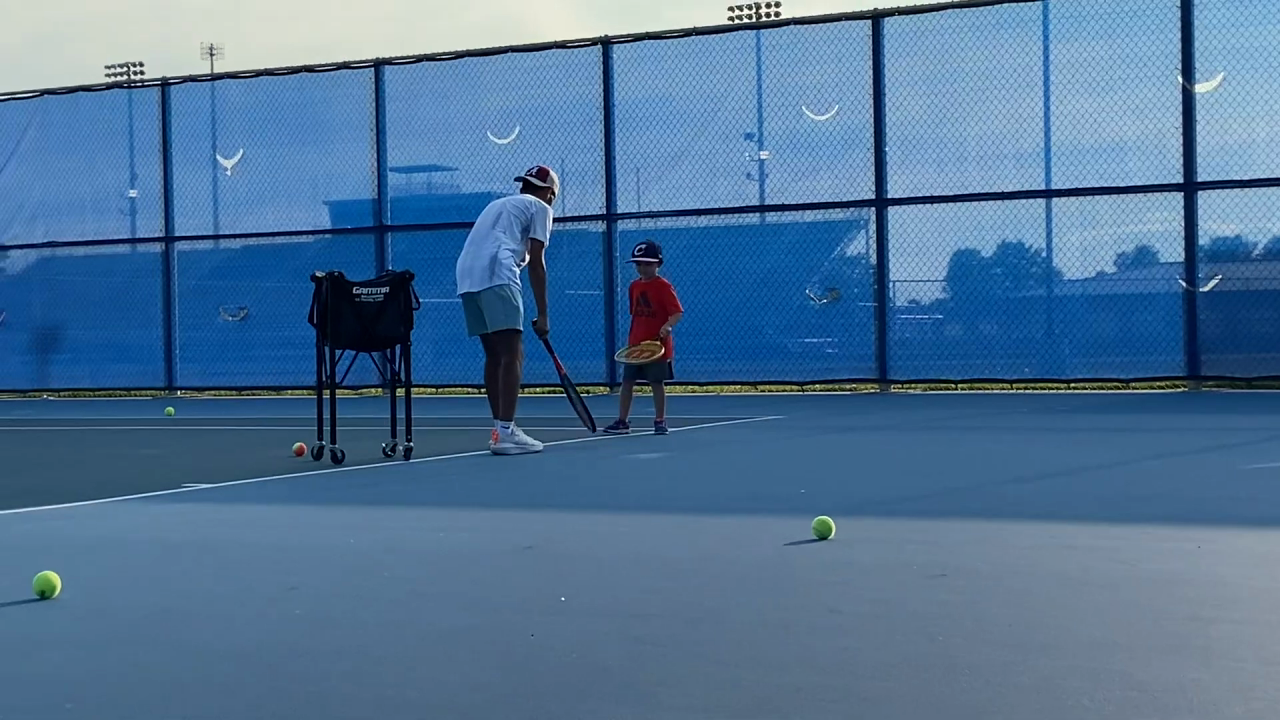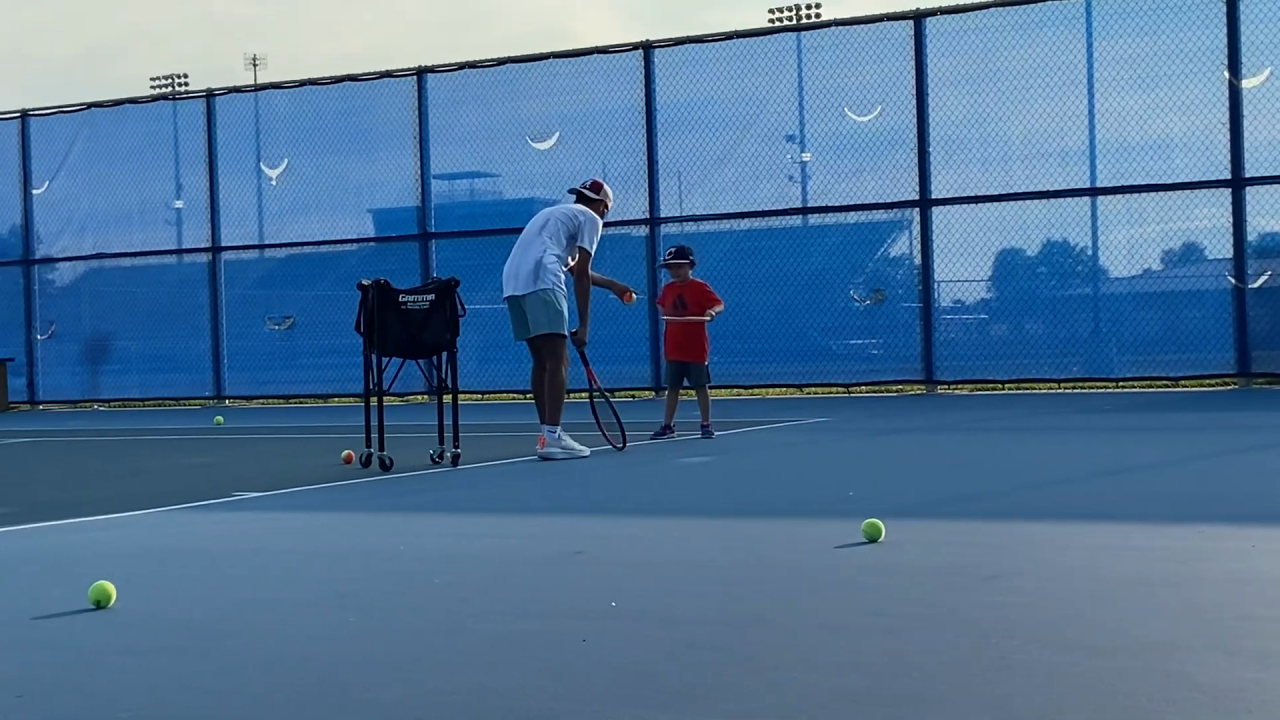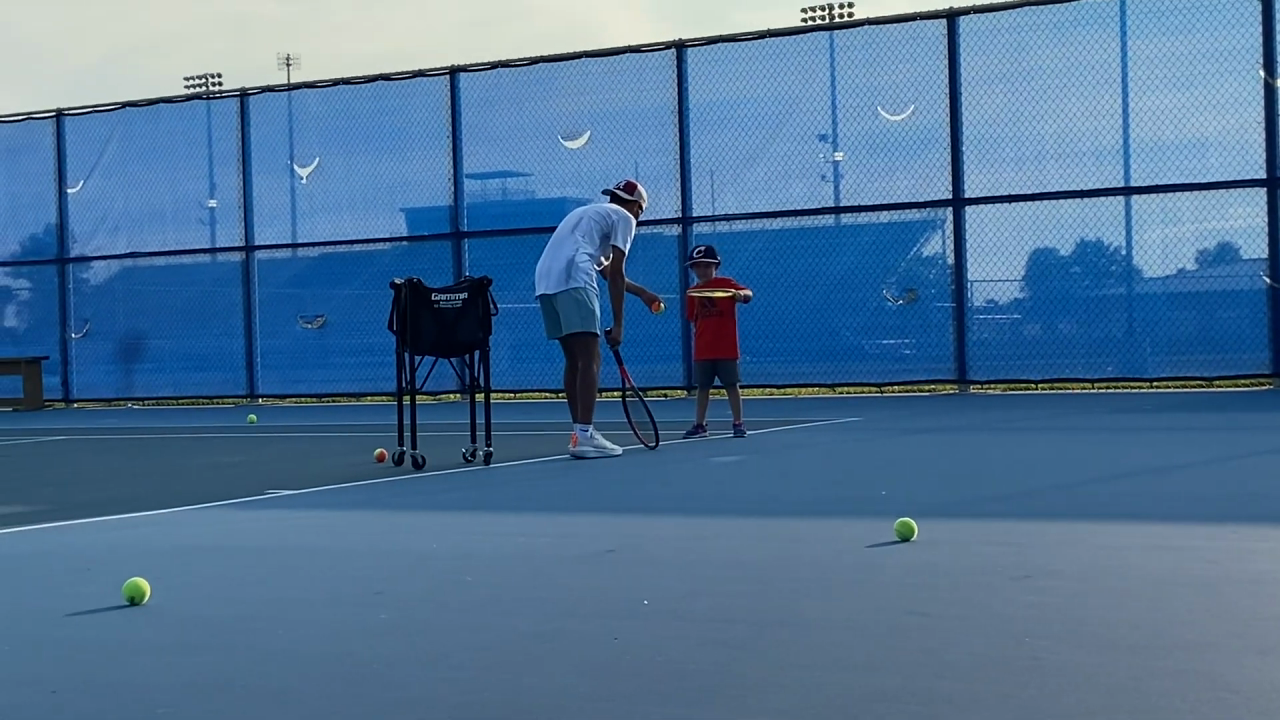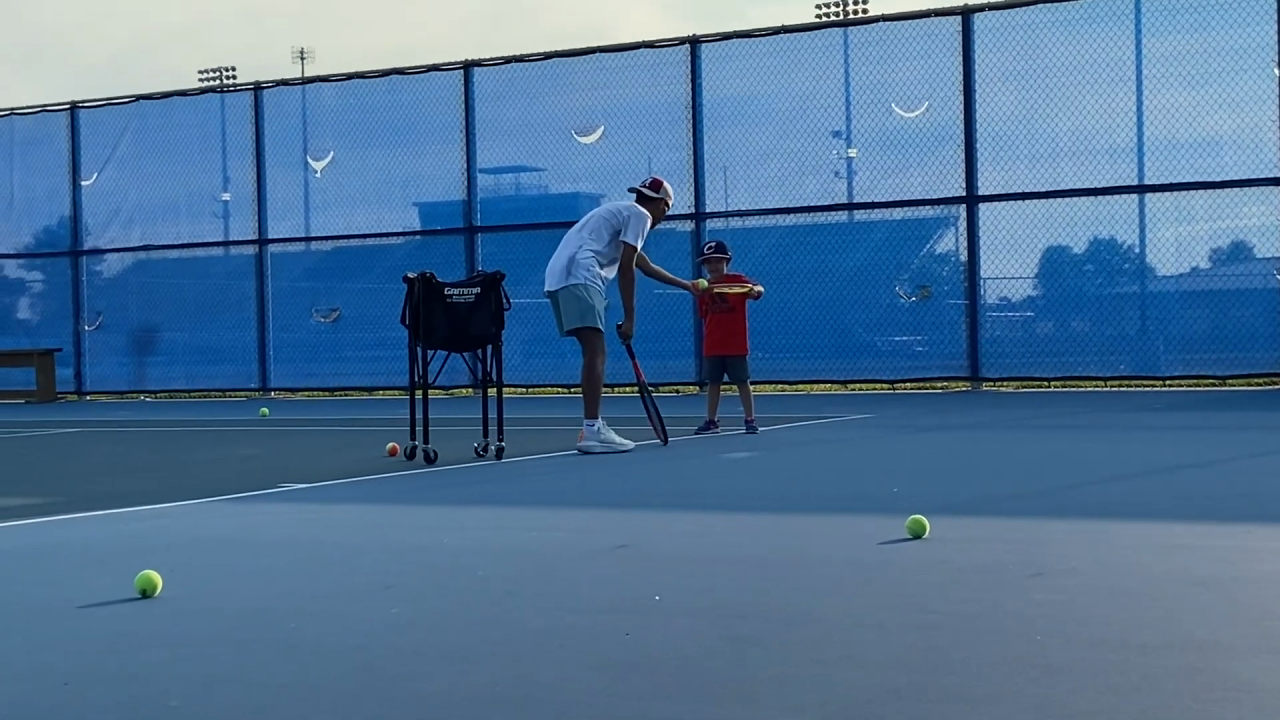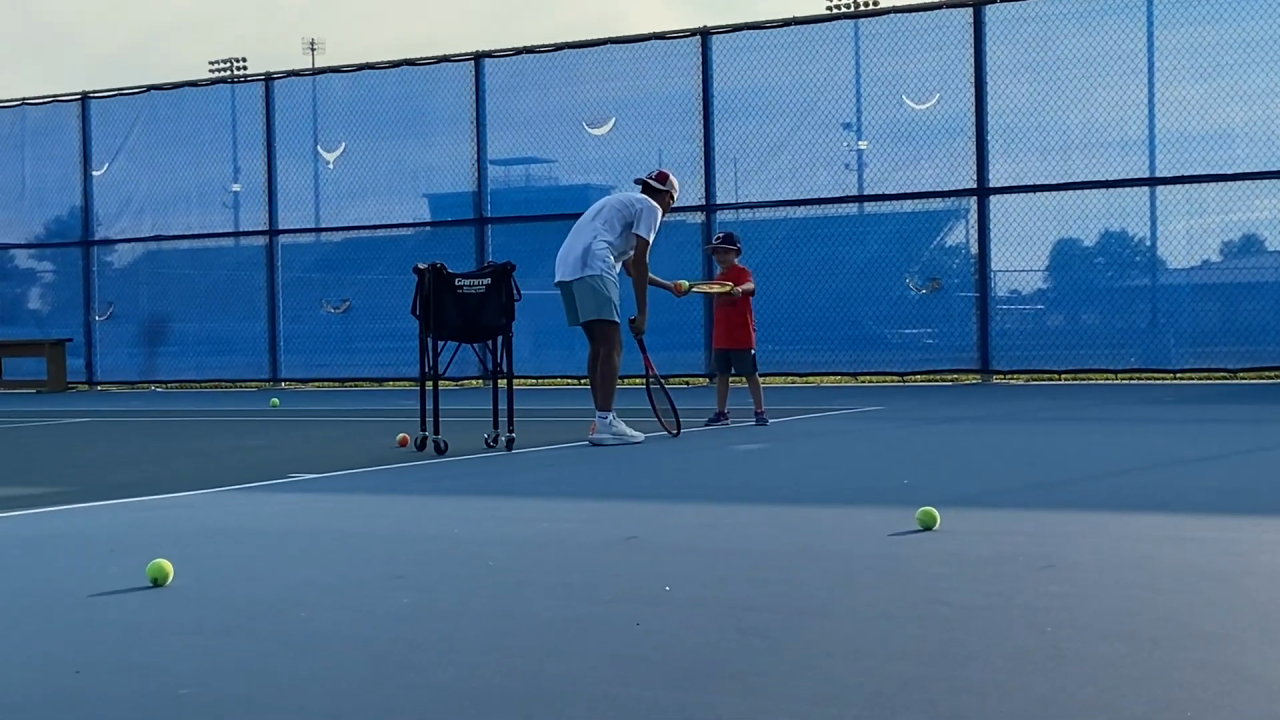
dt=1s
person 1, frame 1
left shoulder: (499, 204)
right shoulder: (540, 208)
right elbow: (536, 264)
right wrist: (543, 314)
left hip: (467, 277)
right hip: (496, 277)
left knee: (495, 356)
right knee: (512, 356)
left ankle: (501, 430)
right ankle: (506, 434)
person 1, frame 2
left shoulder: (555, 213)
right shoulder: (590, 218)
left elbow: (574, 269)
right elbow: (581, 275)
left wrist: (613, 286)
right wrist: (584, 325)
left hip: (513, 283)
right hip: (541, 283)
left knee: (542, 361)
right knee: (557, 361)
left ankle: (547, 434)
right ankle: (553, 438)
person 1, frame 3
left shoulder: (589, 213)
right shoulder: (624, 217)
left elbow: (607, 271)
right elbow: (616, 274)
left wrist: (643, 293)
right wrist: (618, 324)
left hip: (545, 281)
right hip: (573, 281)
left knee: (575, 360)
right knee: (590, 359)
left ankle: (579, 433)
right ankle: (584, 436)
person 1, frame 4
left shoulder: (621, 213)
right shoulder: (640, 215)
left elbow: (646, 266)
right elbow: (626, 269)
left wrist: (685, 285)
right wrist: (629, 318)
left hip: (559, 277)
right hip: (579, 277)
left knee: (593, 354)
right knee: (596, 354)
left ankle: (593, 428)
right ankle: (592, 431)
person 1, frame 5
left shoulder: (624, 203)
right shoulder: (650, 207)
left elbow: (629, 265)
right elbow: (640, 262)
left wrist: (668, 286)
right wrist: (642, 313)
left hip: (567, 268)
right hip: (592, 268)
left knee: (599, 346)
right knee: (611, 346)
left ankle: (603, 420)
right ankle: (604, 424)
person 2, frame 1
left shoulder: (664, 286)
right shoulder: (634, 286)
left elbow: (677, 312)
left wrist: (668, 325)
right hip: (635, 345)
left knee: (657, 383)
right knee: (627, 381)
left ankle: (660, 421)
right ankle: (622, 421)
person 2, frame 2
left shoulder: (700, 287)
right shoulder: (668, 288)
left elbow: (719, 304)
right elbow: (661, 306)
left wrist: (713, 311)
right wrist: (666, 320)
left hip: (696, 348)
right hip: (673, 349)
left knee: (700, 386)
right knee: (672, 387)
left ankle: (706, 424)
right ankle: (668, 426)
person 2, frame 3
left shoulder: (726, 283)
right shoulder: (692, 292)
left elbow: (748, 294)
left wrist: (741, 293)
right wrist: (697, 327)
left hip: (726, 348)
right hip: (702, 350)
left knee: (732, 385)
right knee: (702, 387)
left ankle: (738, 424)
right ankle: (700, 425)
person 2, frame 4
left shoulder: (737, 280)
left elbow: (759, 289)
right elbow: (705, 316)
left wrist: (755, 289)
left hip: (736, 344)
right hip: (712, 346)
left knee: (742, 381)
right knee: (713, 382)
left ankle: (750, 420)
right ankle: (711, 421)
person 2, frame 5
left shoulder: (741, 271)
right shoulder: (719, 277)
left elbow: (750, 286)
left wrist: (739, 289)
left hip: (742, 336)
right hip: (721, 337)
left knee: (750, 373)
right knee: (721, 374)
left ankle: (760, 411)
right ankle: (721, 413)
